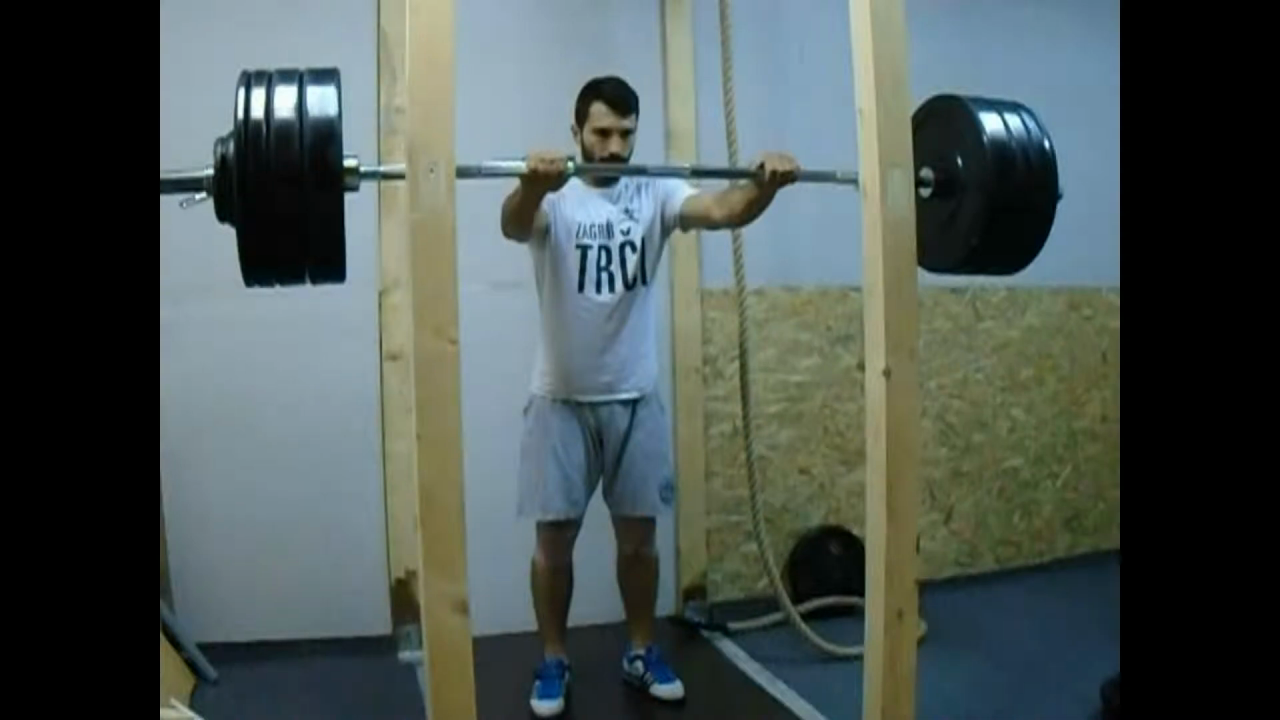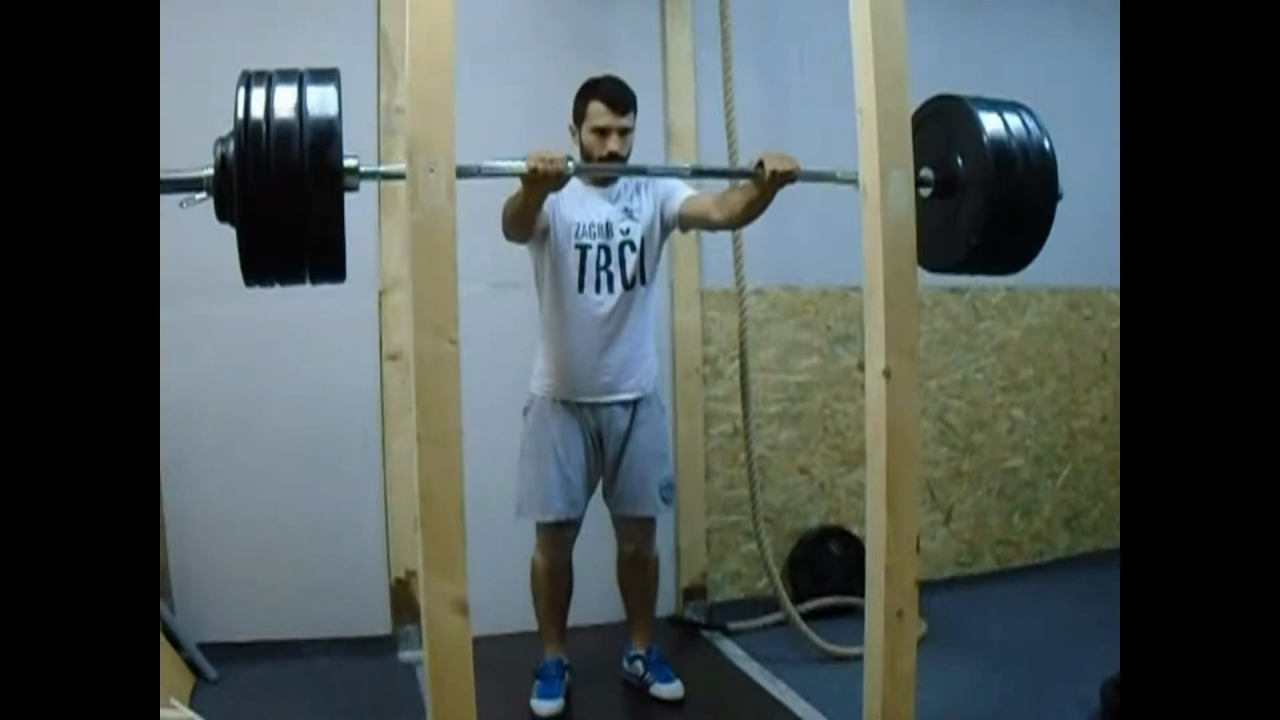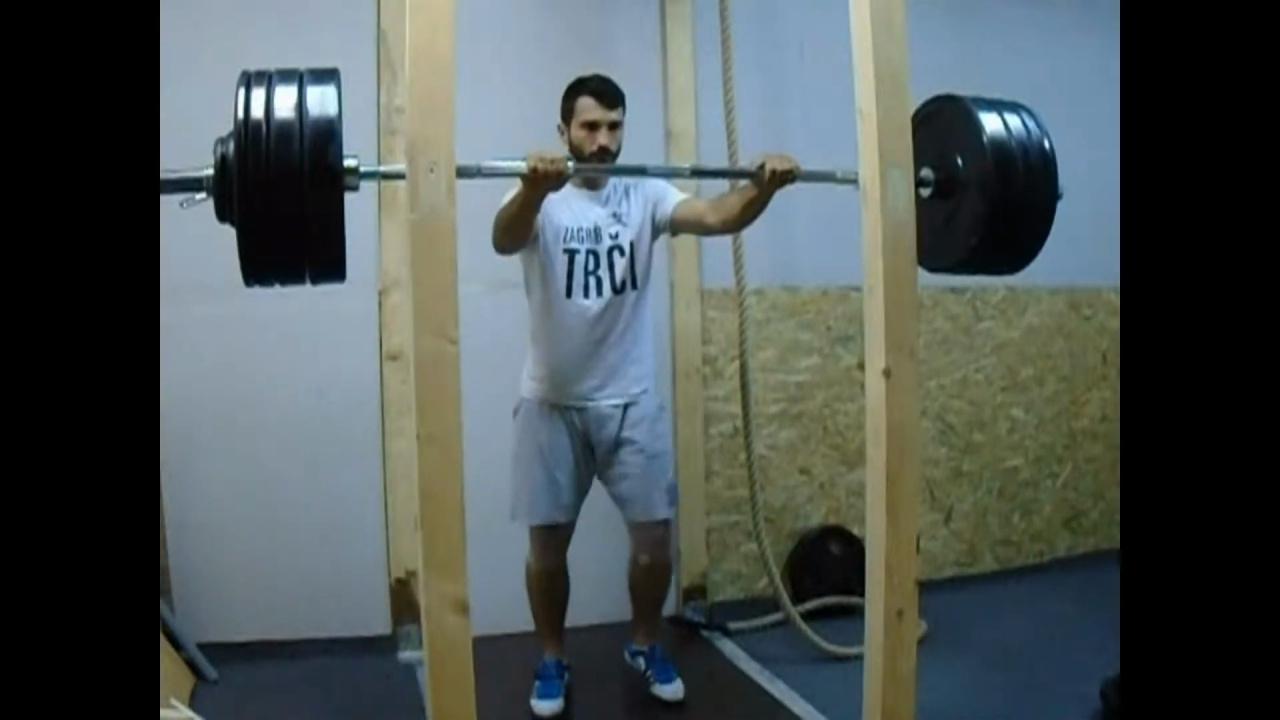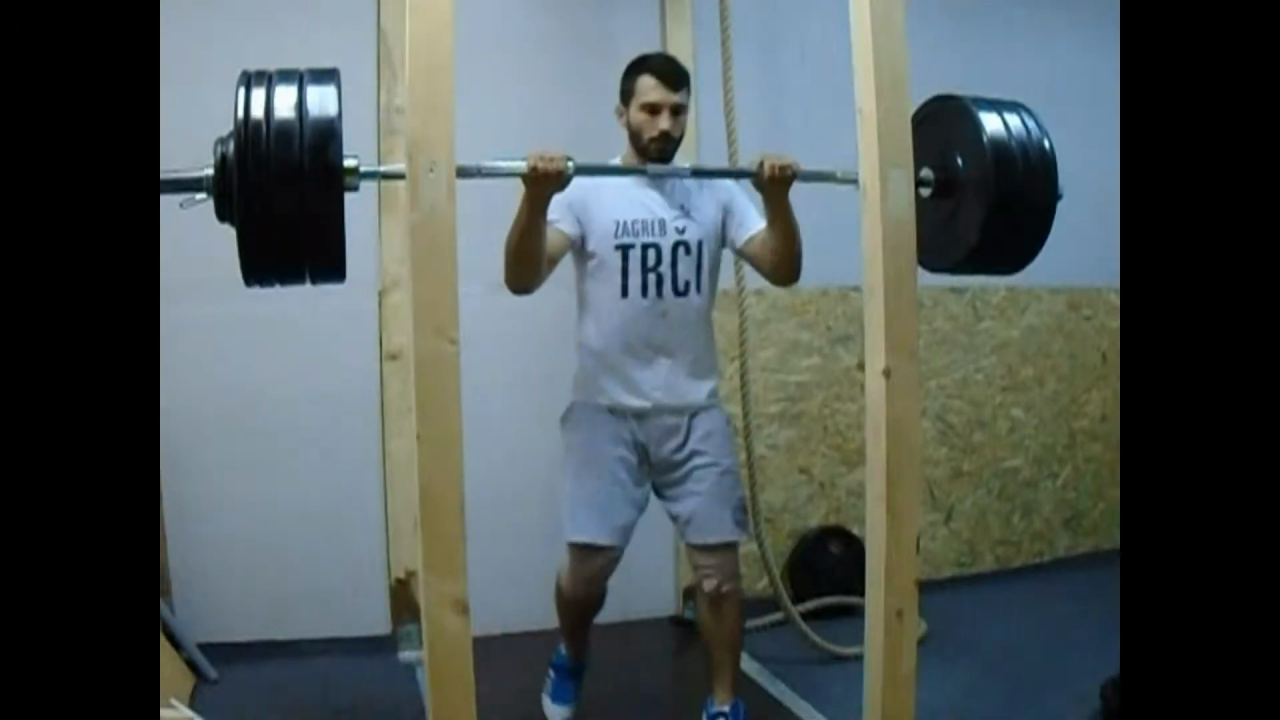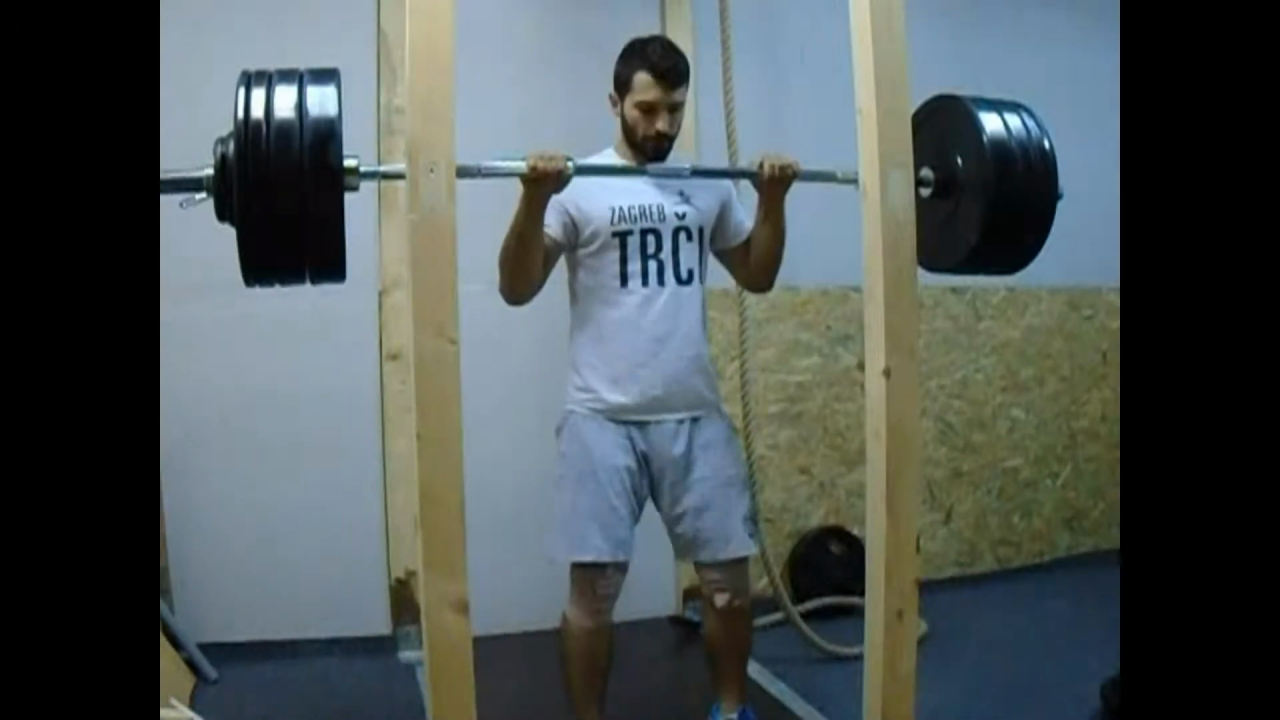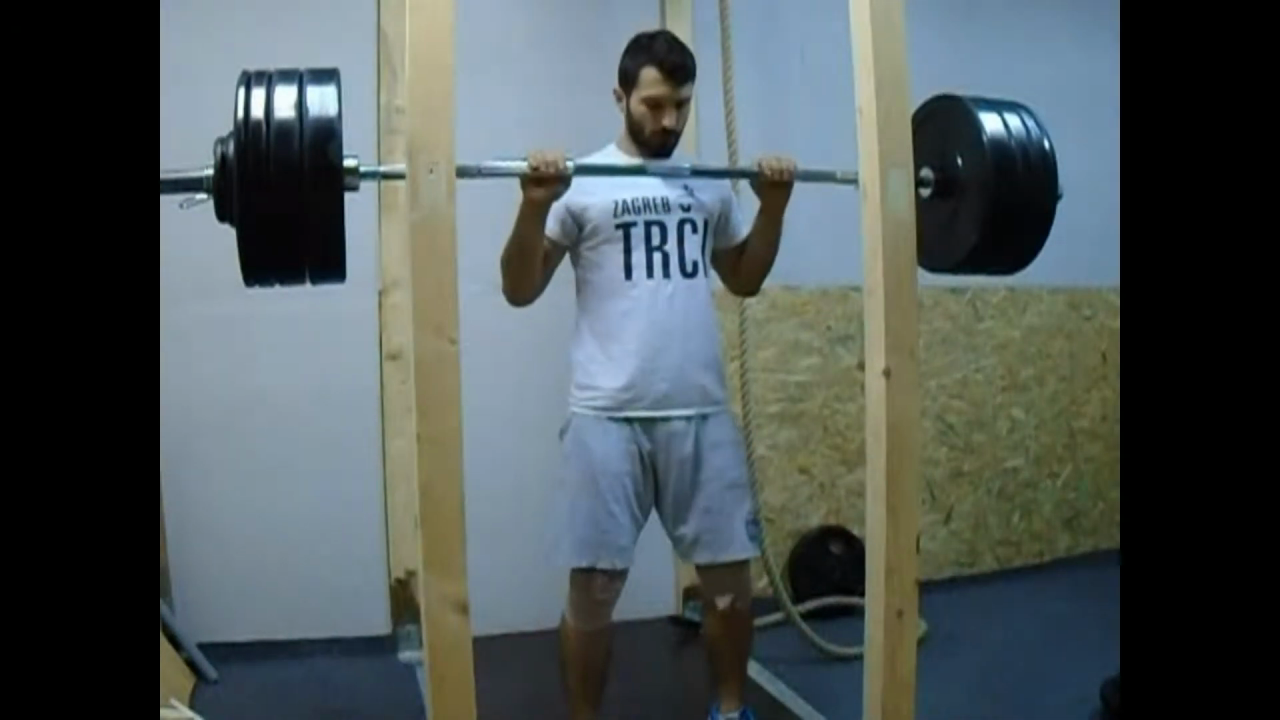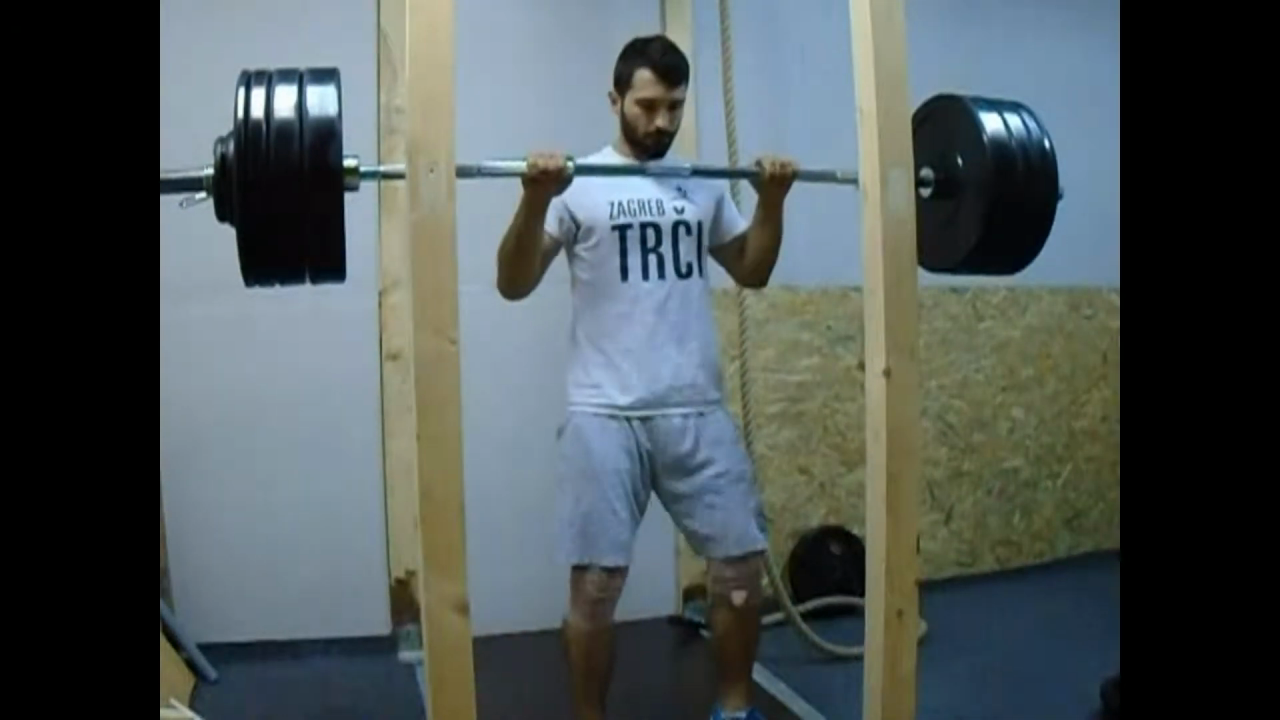
dt=0.5s
person 1, frame 1
left shoulder: (655, 194)
right shoulder: (553, 198)
left elbow: (721, 210)
right elbow: (514, 224)
left wrist: (766, 184)
right wrist: (533, 182)
left hip: (636, 396)
right hip: (562, 397)
left knee: (639, 533)
right knee: (554, 535)
left ankle: (641, 651)
right ankle: (553, 662)
person 1, frame 2
left shoulder: (654, 193)
right shoulder: (552, 197)
left elbow: (720, 211)
right elbow: (514, 226)
left wrist: (767, 184)
right wrist: (536, 183)
left hip: (636, 396)
right hip: (562, 398)
left knee: (638, 533)
right knee: (554, 535)
left ankle: (641, 652)
right ankle: (552, 662)
person 1, frame 3
left shoulder: (645, 196)
right shoulder: (542, 201)
left elbow: (715, 217)
right elbow: (504, 239)
left wrist: (763, 187)
right wrist: (533, 188)
left hip: (631, 399)
right hip: (553, 401)
left knee: (653, 537)
right knee: (548, 540)
left ankle: (645, 647)
right ankle: (552, 662)
person 1, frame 4
left shoulder: (717, 194)
right shoulder: (586, 193)
left elbow: (783, 271)
right elbow: (522, 279)
left wrist: (777, 198)
right wrist: (536, 197)
left hip: (694, 409)
right hip: (607, 410)
left knee: (718, 563)
right knee: (590, 563)
right ankle: (568, 655)
person 1, frame 5
left shoulder: (709, 187)
right shoulder: (578, 187)
left elbow: (757, 277)
right elbow: (517, 289)
left wrist: (773, 200)
right wrist: (533, 199)
left hip: (695, 415)
right hip: (603, 417)
left knee: (729, 576)
right knee: (594, 585)
person 1, frame 6
left shoulder: (711, 184)
right shoulder: (581, 183)
left elbow: (746, 281)
right elbow: (520, 290)
left wrist: (774, 205)
right wrist: (535, 204)
left hip: (701, 412)
right hip: (608, 416)
left knee: (729, 575)
right knee: (593, 587)
person 1, frame 7
left shoulder: (704, 185)
right shoulder: (578, 186)
left elbow: (752, 271)
right elbow: (514, 283)
left wrist: (772, 200)
right wrist: (534, 199)
left hip: (697, 409)
right hip: (605, 413)
left knee: (741, 569)
right knee: (595, 585)
